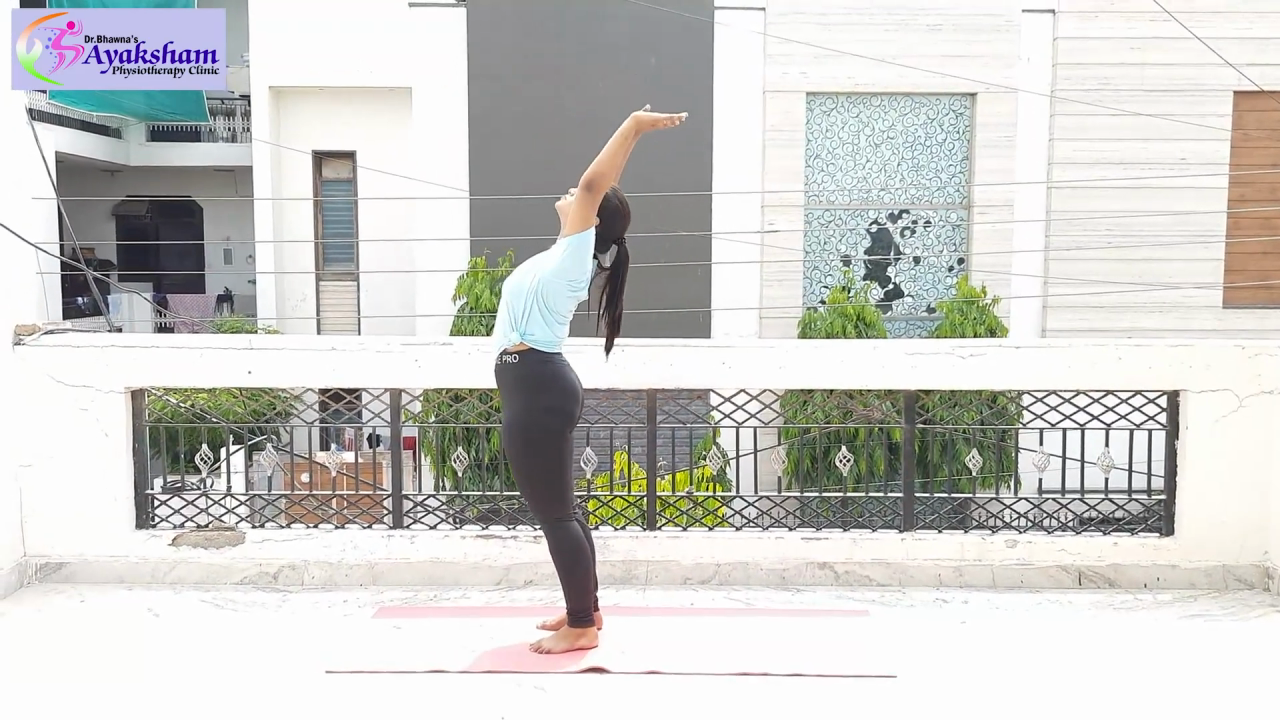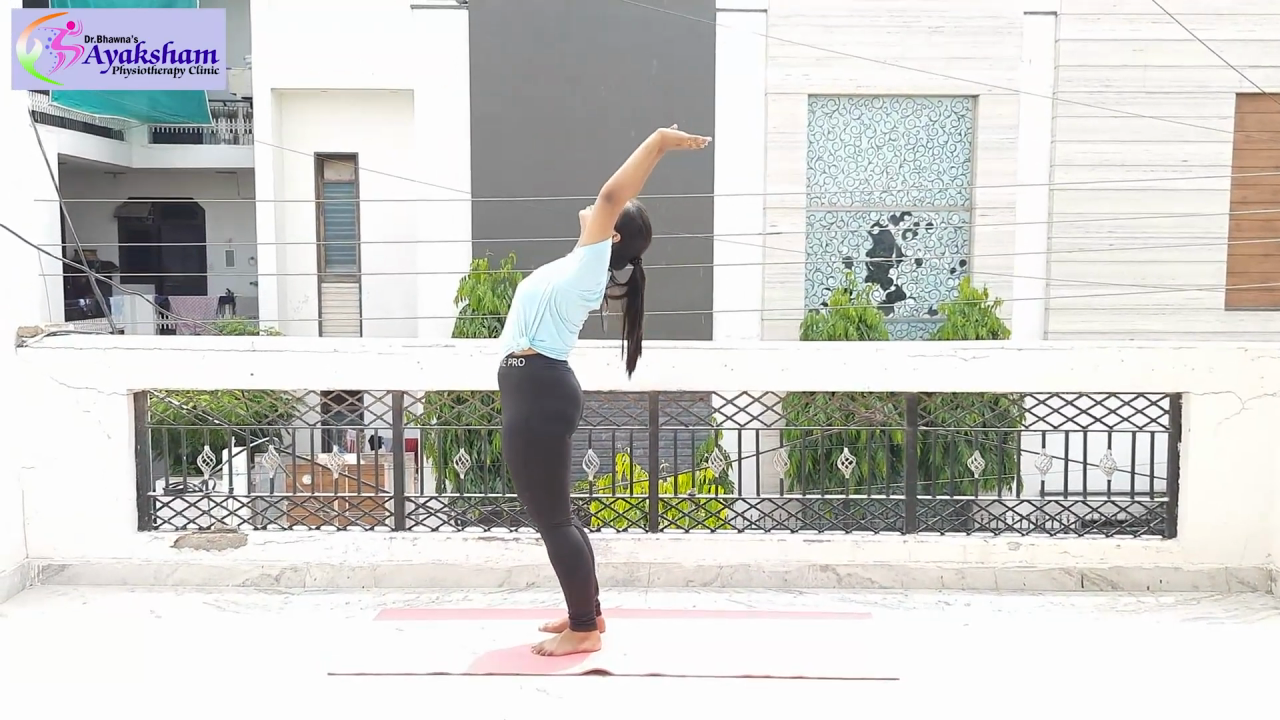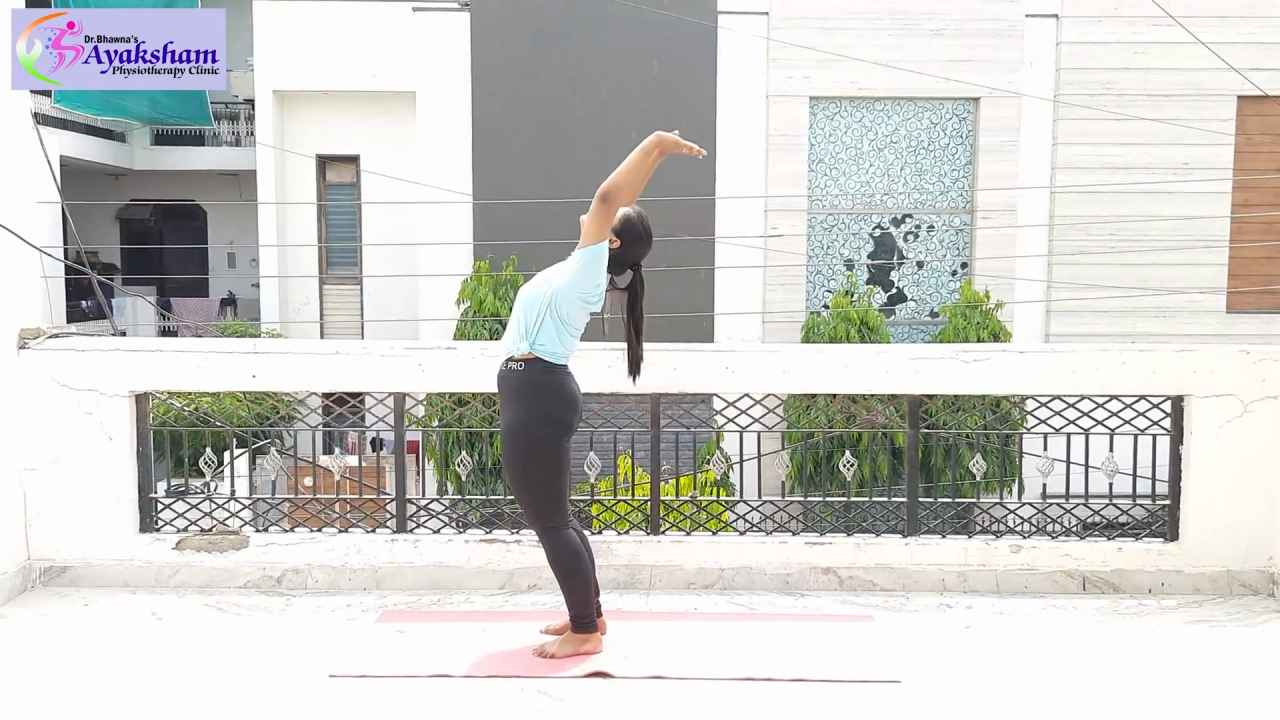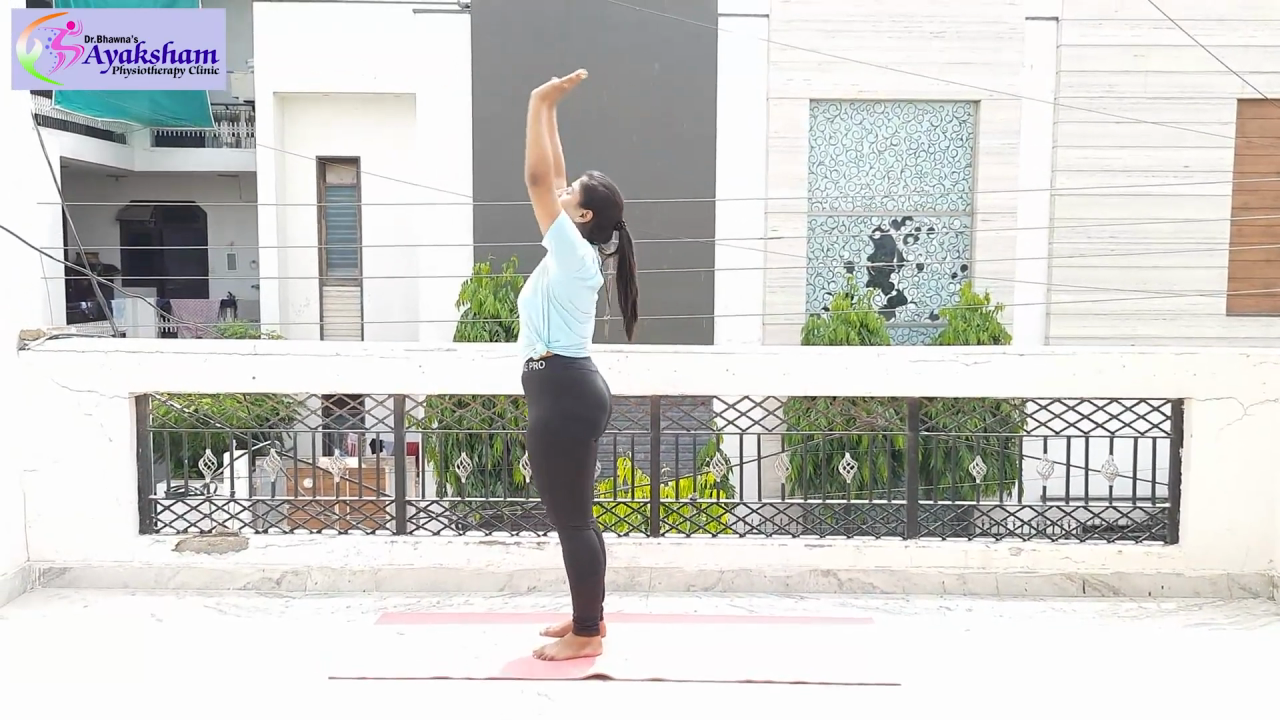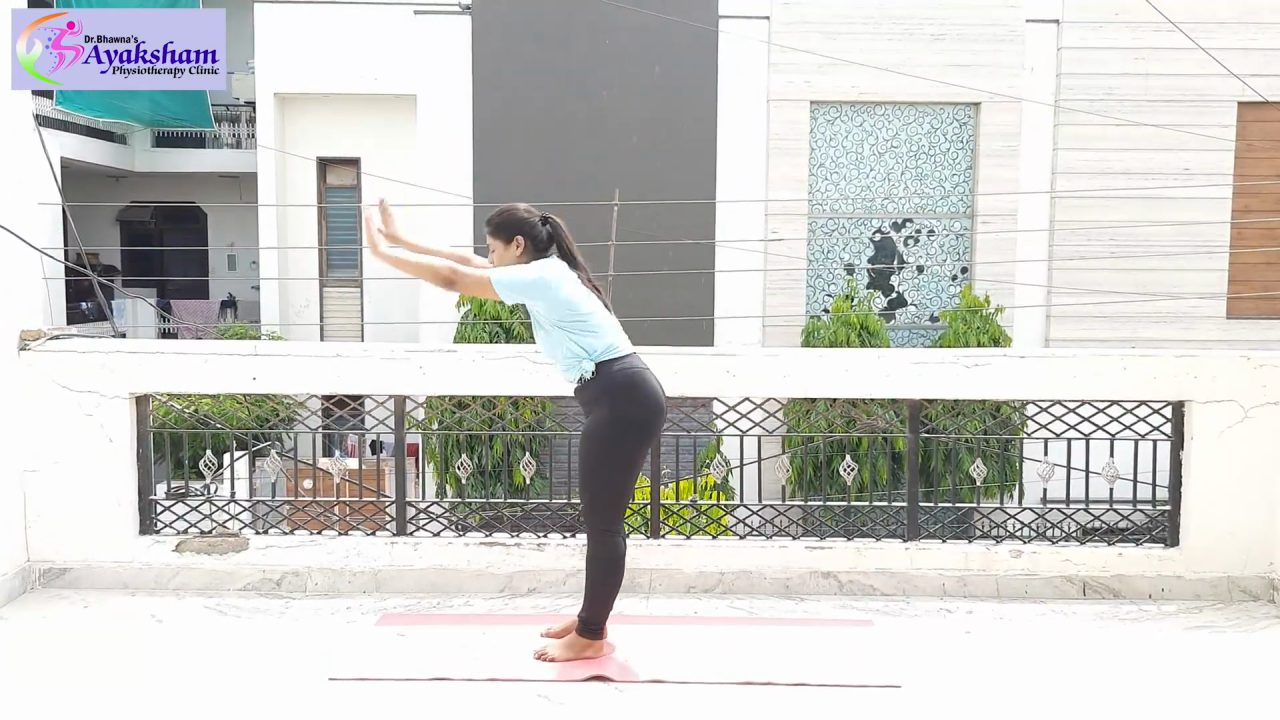
dt=0.4s
person 1, frame 1
left shoulder: (574, 255)
right shoulder: (566, 254)
left elbow: (592, 186)
right elbow: (595, 186)
left wrist: (633, 128)
right wrist: (631, 130)
left hip: (537, 388)
right hip: (535, 386)
left knee: (553, 512)
right knee: (557, 508)
left ankle: (582, 626)
right ankle: (585, 609)
person 1, frame 2
left shoulder: (590, 266)
right shoulder: (583, 263)
left elbow: (611, 195)
right elbow: (616, 197)
left wrist: (657, 143)
right wrist: (656, 148)
left hip: (539, 393)
right hip: (536, 391)
left knee: (551, 517)
right knee: (555, 514)
left ankle: (583, 629)
right ankle: (588, 612)
person 1, frame 3
left shoulder: (589, 272)
right shoulder: (584, 269)
left elbow: (605, 197)
right elbow: (611, 201)
left wrist: (654, 146)
right wrist: (654, 150)
left hip: (537, 398)
right hip: (537, 396)
left knee: (550, 521)
right knee: (555, 518)
left ankle: (585, 632)
right ankle: (590, 614)
person 1, frame 4
left shoulder: (575, 255)
right shoulder: (572, 255)
left elbow: (539, 181)
right elbow: (550, 177)
left wrist: (540, 105)
right wrist: (544, 111)
left hip: (567, 397)
right hip: (564, 394)
left knee: (569, 518)
right knee: (572, 516)
left ankle: (588, 636)
right ankle: (586, 619)
person 1, frame 5
left shoulder: (537, 278)
right shoulder: (545, 272)
left elbow: (453, 278)
right elbow: (462, 265)
left wrist: (383, 250)
right wrist: (400, 240)
left hip: (622, 402)
right hip: (626, 399)
left knee: (602, 523)
right knee: (601, 519)
left ankle: (591, 638)
right ankle: (590, 622)
